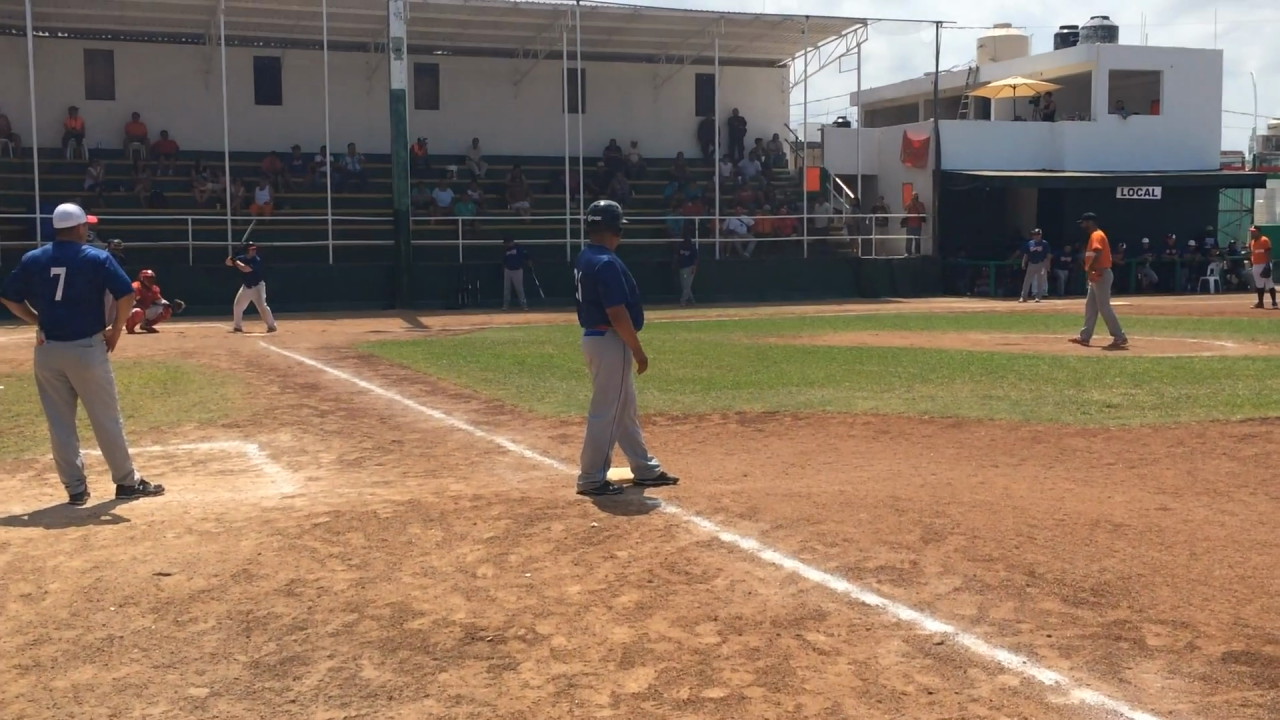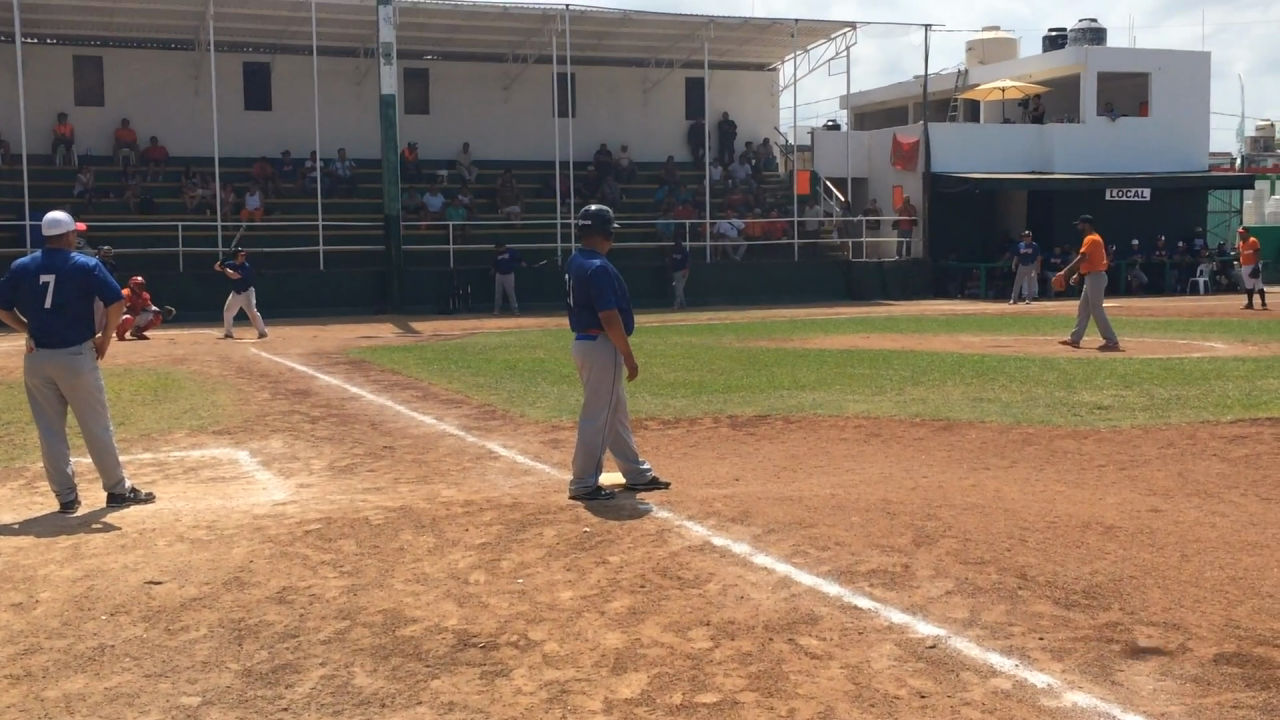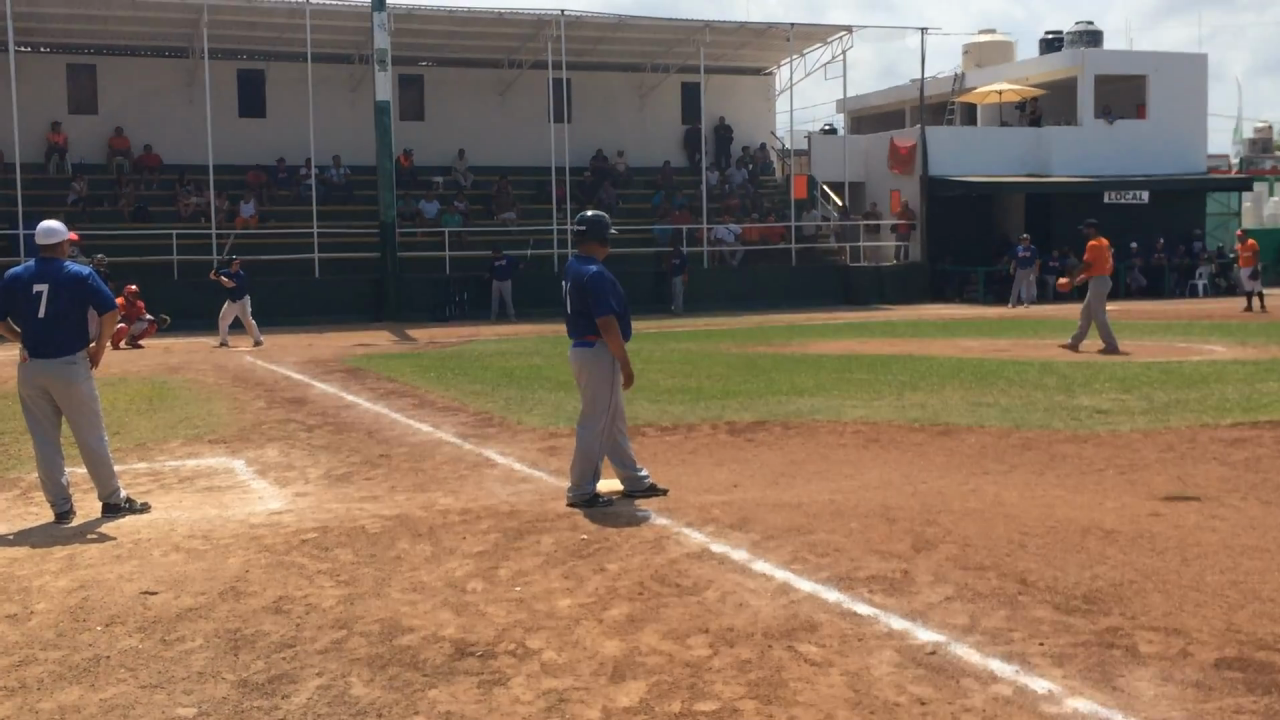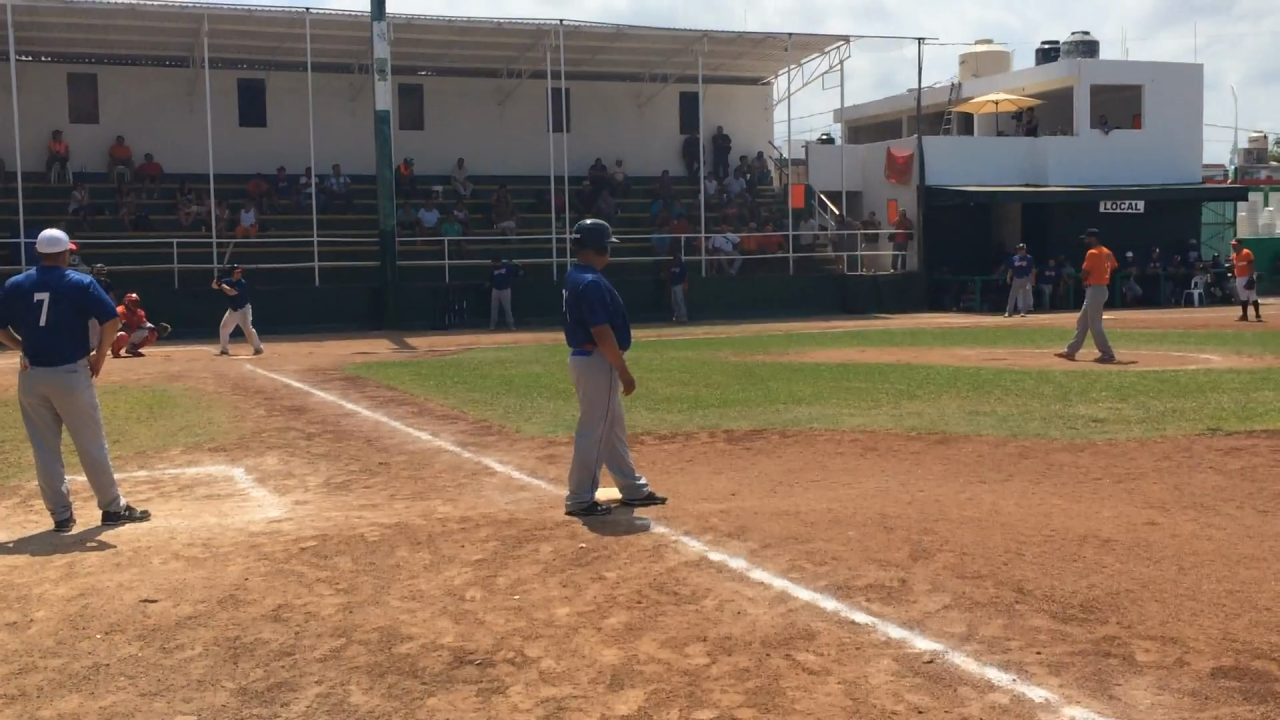
dt=0.2s
person 1, frame 1
left shoulder: (32, 259)
right shoulder: (97, 258)
right elbow: (126, 295)
left wrist: (39, 322)
right wrist: (116, 329)
left hip: (48, 351)
right hip: (86, 348)
left knee: (59, 424)
right knee: (106, 420)
left ankle: (75, 488)
right ankle: (127, 482)
person 1, frame 2
right shoulder: (86, 265)
right elbow: (116, 302)
left wrist: (29, 330)
right wrist: (105, 337)
left hip: (37, 358)
right hip: (76, 356)
left knee: (49, 432)
right knee: (97, 427)
left ankle: (66, 496)
right ankle: (117, 489)
person 1, frame 3
right shoulder: (80, 274)
right elbow: (110, 311)
right wrist: (100, 347)
left hip: (31, 368)
right hip: (70, 365)
left knee: (44, 442)
right knee: (91, 437)
left ankle: (61, 507)
right ankle: (113, 500)
person 1, frame 4
right shoulder: (81, 283)
right elbow: (111, 319)
right wrist: (100, 354)
left hip: (32, 376)
right hip: (71, 374)
left knee: (44, 450)
right knee: (91, 445)
left ankle: (61, 514)
right ankle: (113, 507)
person 2, frame 1
left shoulder: (587, 257)
right shoulder: (606, 263)
right elbow: (617, 313)
right wrist: (638, 350)
left hip: (598, 337)
right hip: (610, 342)
left knee: (625, 408)
right knee: (606, 411)
left ankle: (645, 468)
right ankle: (591, 479)
person 2, frame 2
left shoulder: (577, 261)
right shoulder: (598, 267)
right elbow: (610, 318)
right wrist: (628, 356)
left hip: (588, 342)
right hip: (600, 346)
left knee: (616, 413)
right knee: (597, 416)
left ankle: (637, 473)
right ankle: (583, 484)
person 2, frame 3
left shoulder: (574, 267)
right shoulder: (594, 273)
right elbow: (607, 324)
left wrist: (618, 356)
right wrist: (625, 363)
left hip: (584, 348)
right hip: (597, 353)
left knee: (613, 419)
right knee: (595, 423)
left ankle: (635, 480)
right ankle: (581, 491)
person 2, frame 4
left shoulder: (577, 276)
right shoulder: (591, 282)
right elbow: (602, 333)
right wrist: (624, 371)
left hip: (588, 358)
right hip: (596, 362)
left knee: (613, 428)
right knee: (593, 431)
left ankle: (633, 488)
right ankle: (579, 499)
